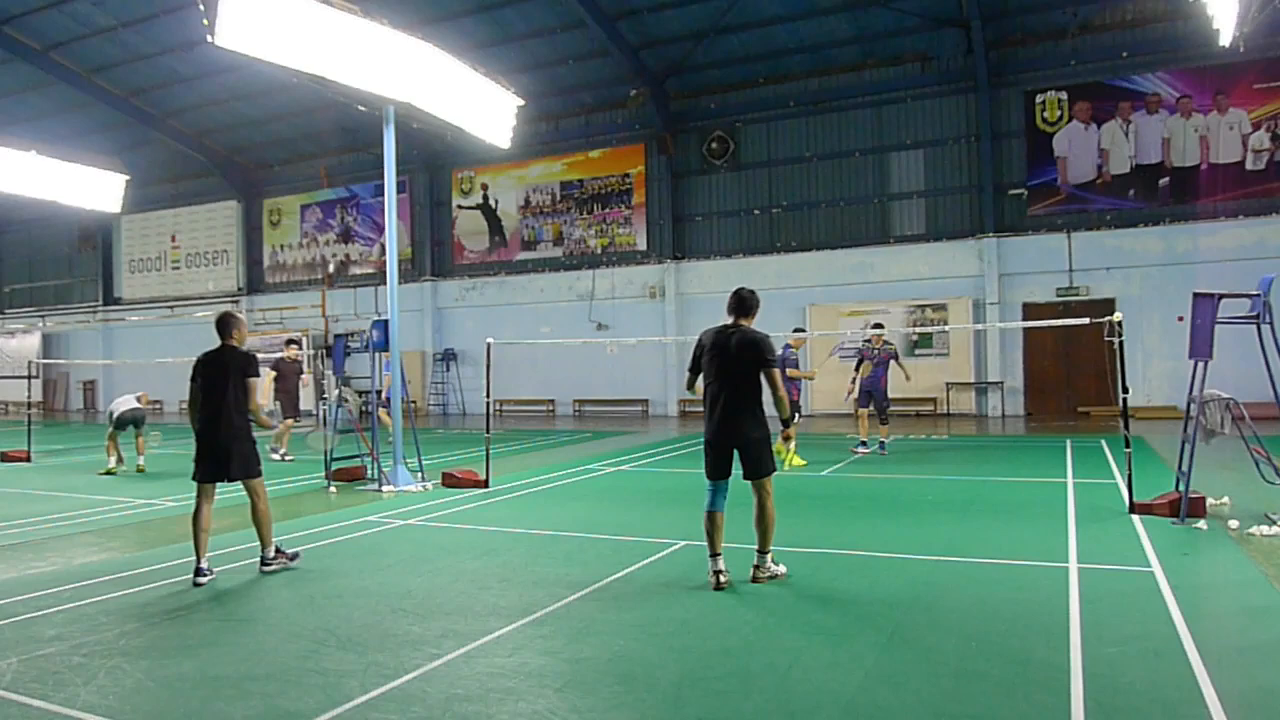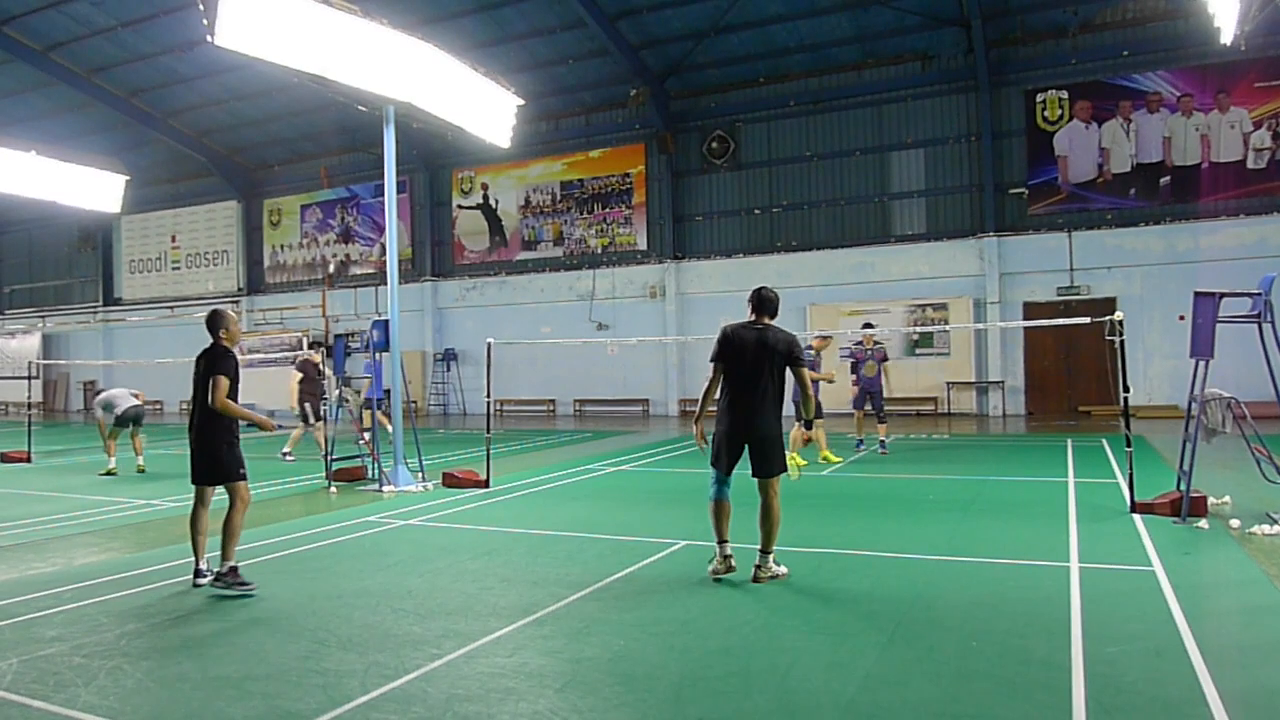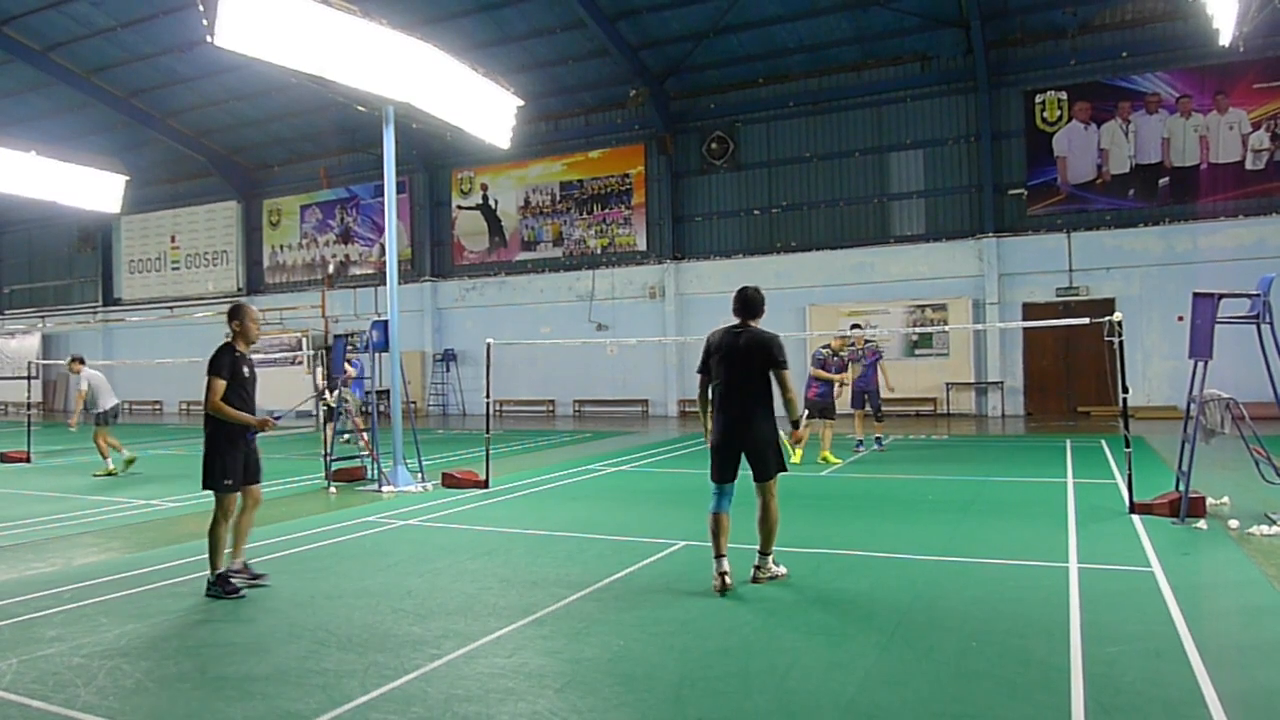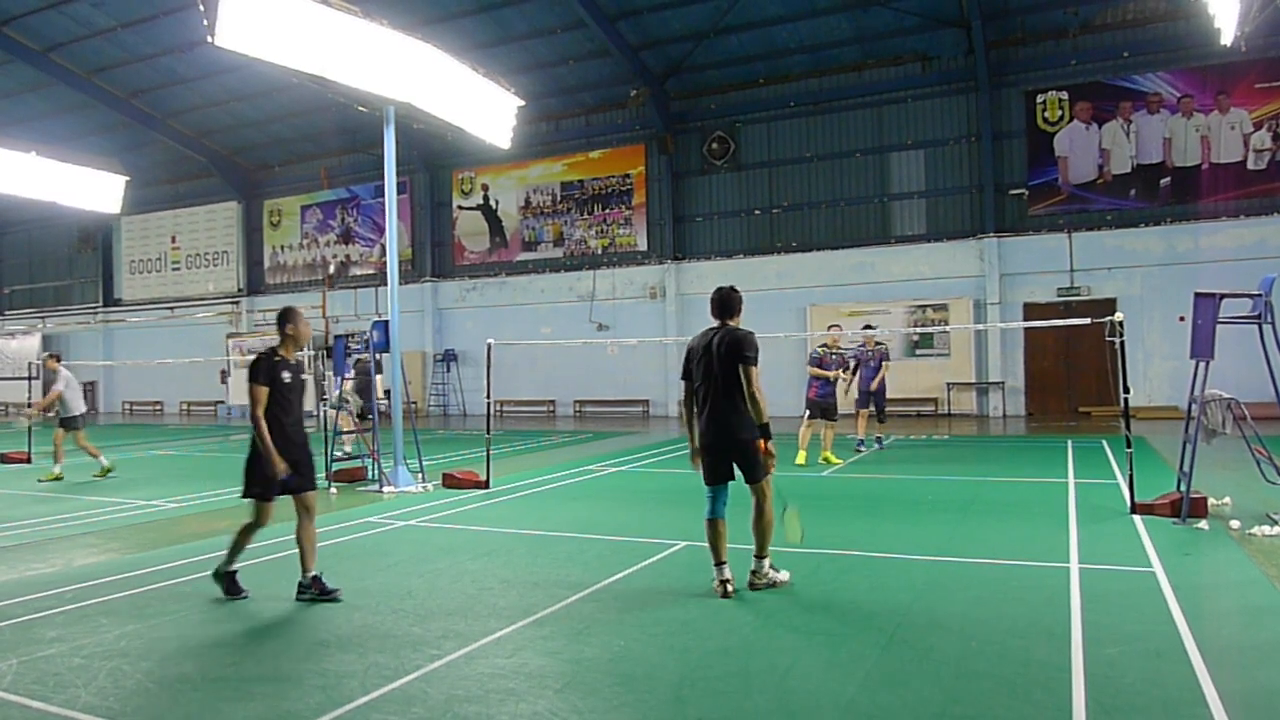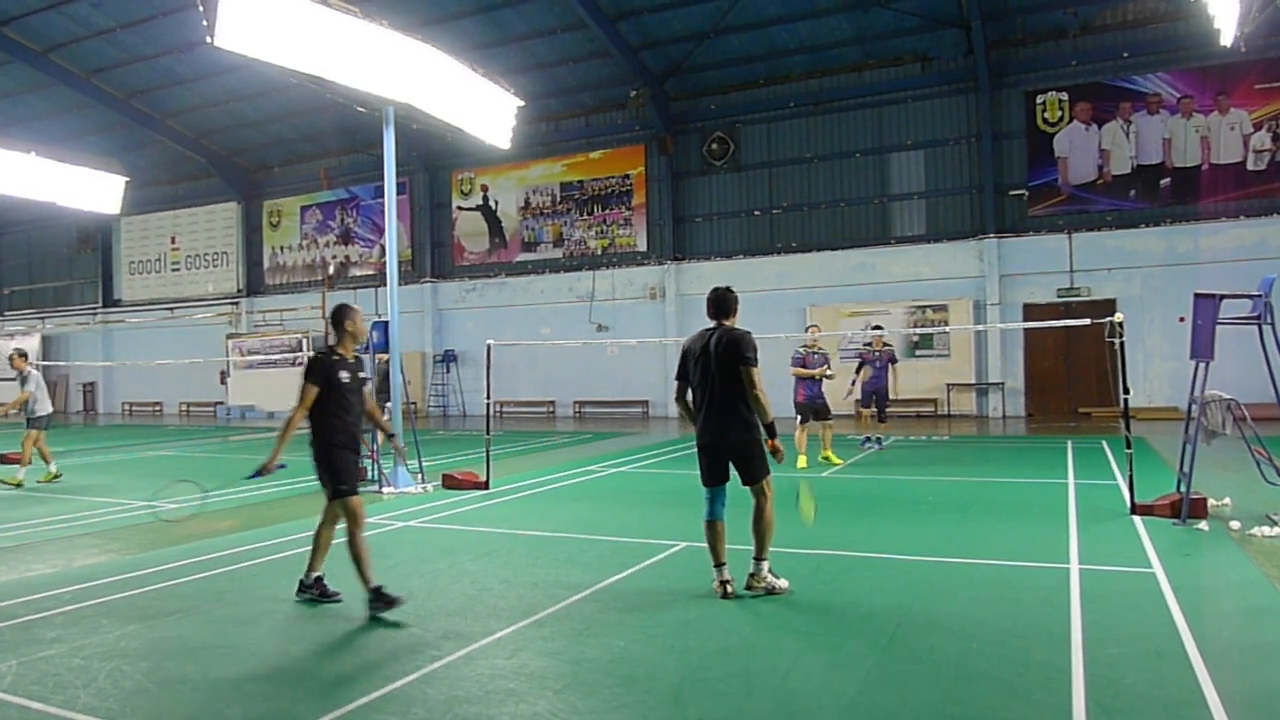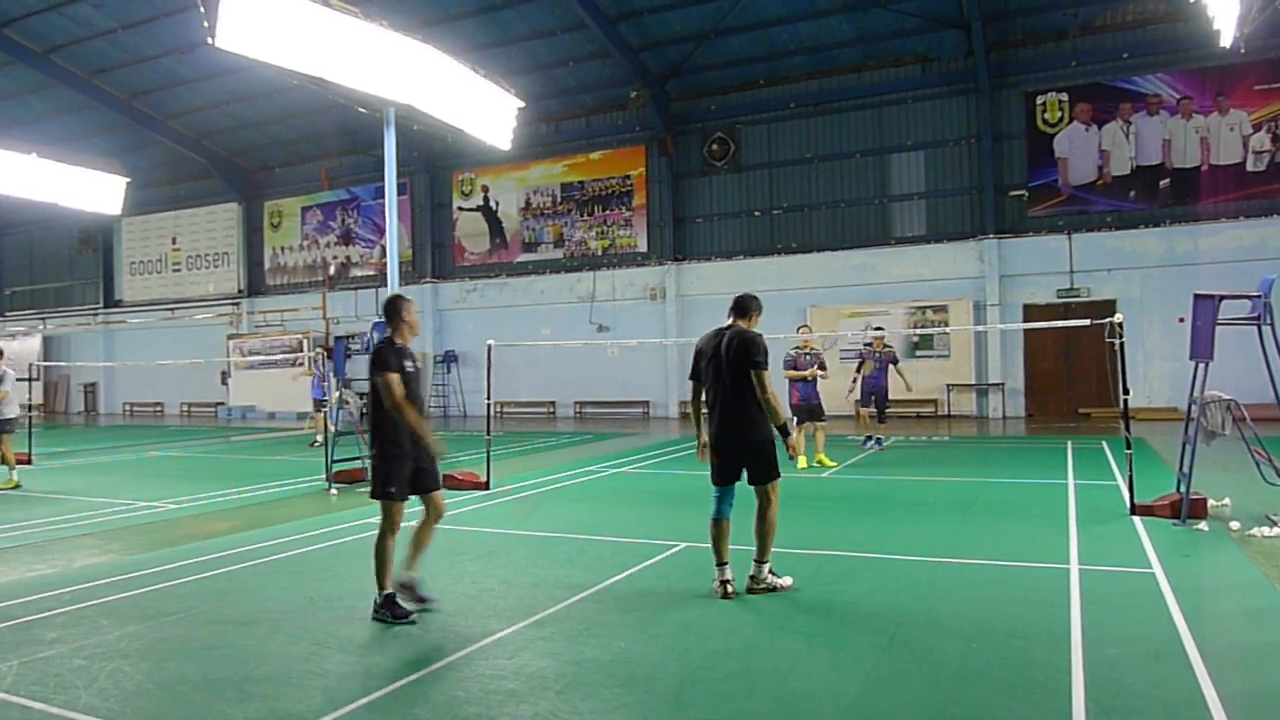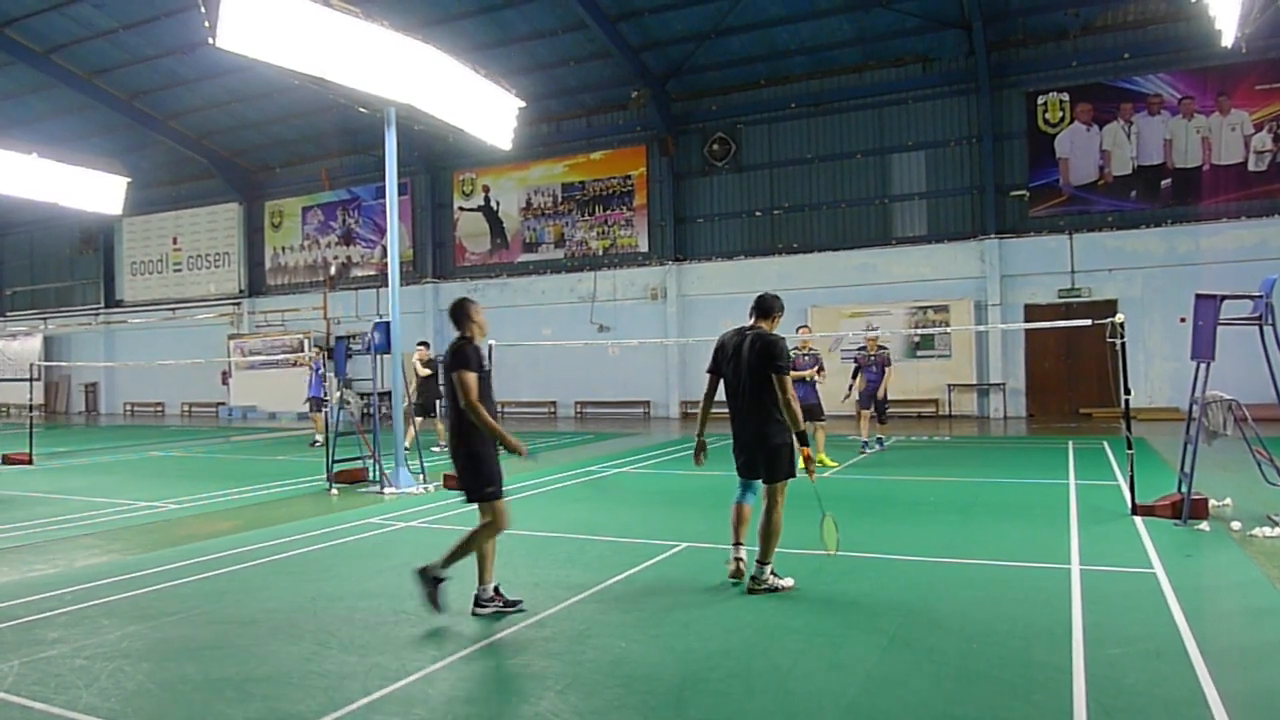
dt=0.4s
person 1, frame 1
left shoulder: (707, 338)
right shoulder: (759, 340)
left elbow: (690, 383)
right elbow: (778, 390)
left wrist: (700, 391)
right wrist: (787, 424)
left hip: (716, 429)
right hip: (752, 429)
left knee: (715, 493)
right knee: (763, 493)
left ankle: (717, 568)
right ankle: (763, 564)
person 1, frame 2
left shoulder: (729, 333)
right shoulder: (787, 340)
left elbow: (713, 380)
right elbow: (806, 390)
left wrist: (698, 419)
right wrist: (808, 424)
left hip: (729, 424)
right hip: (767, 427)
left knee: (720, 482)
right knee: (769, 493)
left ankle: (724, 553)
right ankle: (764, 564)
person 1, frame 3
left shoulder: (714, 339)
right shoulder: (769, 341)
left elbow: (702, 389)
right elbow: (787, 392)
left wrist: (707, 422)
right wrist: (795, 425)
left hip: (723, 431)
right hip: (759, 431)
left knee: (721, 495)
right knee: (767, 494)
left ankle: (721, 568)
right ankle: (764, 564)
person 1, frame 4
left shoulder: (695, 343)
right shoulder: (743, 338)
left elbow: (688, 397)
right elbow: (752, 390)
left wrist: (692, 440)
right wrist: (766, 435)
left hip: (709, 435)
right hip: (742, 431)
left knee: (716, 499)
right knee: (762, 495)
left ankle: (722, 576)
right ankle: (761, 569)
person 1, frame 5
left shoulder: (691, 344)
right shoulder: (740, 339)
left elbow: (680, 398)
right elbow: (754, 391)
right wrist: (771, 433)
left hip: (707, 436)
right hip: (741, 433)
left knee: (714, 501)
right knee: (763, 496)
left ankle: (722, 577)
right ankle: (759, 572)
person 1, frame 6
left shoulder: (705, 342)
right shoulder: (751, 340)
left elbow: (696, 396)
right elbow: (765, 393)
left wrist: (700, 433)
right wrist: (786, 432)
left hip: (720, 435)
right hip: (754, 434)
left knee: (721, 501)
right knee: (767, 499)
left ankle: (723, 577)
right ankle: (760, 575)
person 1, frame 7
left shoulder: (725, 341)
right shoulder: (773, 343)
left elbow: (709, 393)
right elbow: (787, 398)
left wrist: (700, 435)
right wrist: (804, 443)
left hip: (741, 434)
right hip: (772, 434)
left knee: (746, 488)
right knee: (774, 500)
left ankle: (737, 557)
right ankle: (761, 575)
person 2, frame 1
left shoulder: (202, 361)
right shoulder: (247, 359)
left elbow: (192, 404)
right elbow: (251, 404)
right wrist: (264, 421)
left hip: (207, 437)
right hip: (237, 436)
left knee: (204, 500)
right knee: (258, 494)
left ankle: (202, 566)
right ankle: (269, 555)
person 2, frame 2
left shoulder: (205, 357)
right shoulder: (225, 357)
right elbow: (218, 401)
right wrist: (256, 419)
left hip: (201, 436)
right hip: (220, 438)
left knee: (202, 501)
right knee: (241, 499)
left ankle: (201, 568)
right ankle: (226, 570)
person 2, frame 3
left shoulder: (245, 357)
right shoulder: (224, 357)
right elbow: (212, 404)
right wrist: (253, 421)
left hip: (244, 441)
right hip: (225, 444)
left knee: (252, 501)
right knee: (226, 509)
left ankle: (236, 565)
right ankle: (216, 578)
person 2, frame 4
left shoulder: (298, 365)
right shoulder: (264, 364)
right elbow: (258, 414)
right wrist: (272, 456)
left hip: (299, 450)
right hip: (271, 453)
left knee: (308, 510)
right knee: (261, 520)
left ankle: (309, 581)
right ankle: (226, 570)
person 2, frame 5
left shoulder: (358, 363)
right shoulder: (322, 363)
left elbow: (367, 406)
right elbow: (300, 411)
left wrist: (390, 435)
right wrist: (276, 454)
left hip: (351, 451)
right hip: (332, 452)
left knee: (332, 517)
right knee: (356, 517)
left ankle: (312, 582)
right ankle: (374, 594)
person 2, frame 6
left shoulder: (408, 353)
right shoulder: (385, 352)
right elbow: (395, 403)
left wrist: (425, 439)
right wrist: (426, 436)
left hip: (415, 448)
right hip: (392, 450)
left knee: (436, 508)
right knee: (392, 522)
left ankle: (407, 578)
right ankle: (385, 598)
person 2, frame 7
left shoulder: (465, 350)
right shoulder: (465, 350)
right elbow: (470, 403)
right wrist: (503, 437)
left hip: (475, 448)
right hip: (477, 448)
left knee: (490, 518)
right knee: (497, 521)
left ankle: (487, 593)
right ankle: (435, 571)
